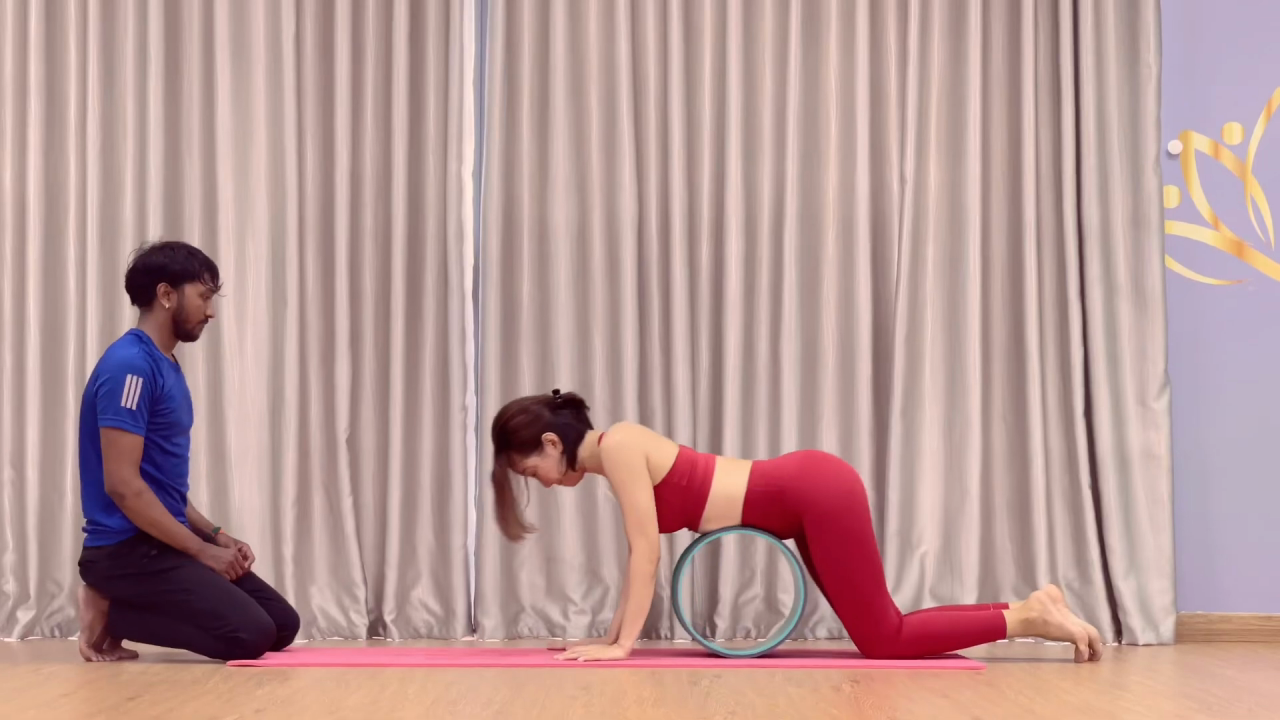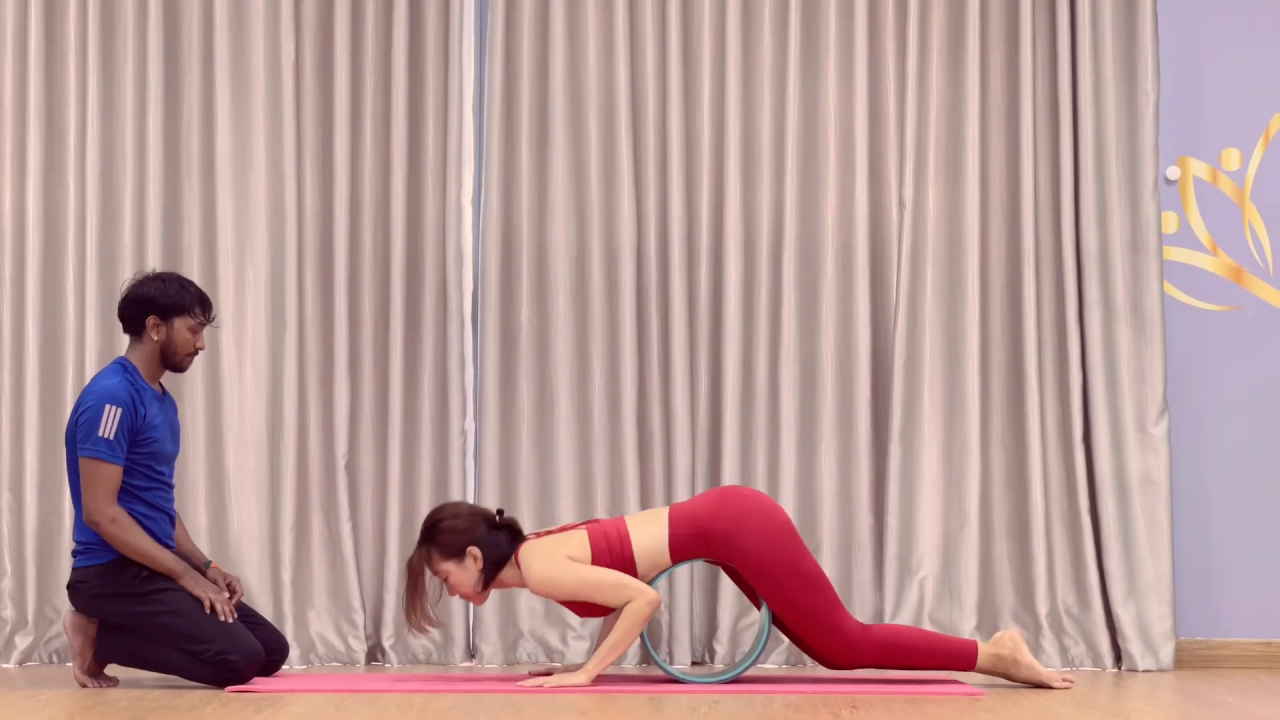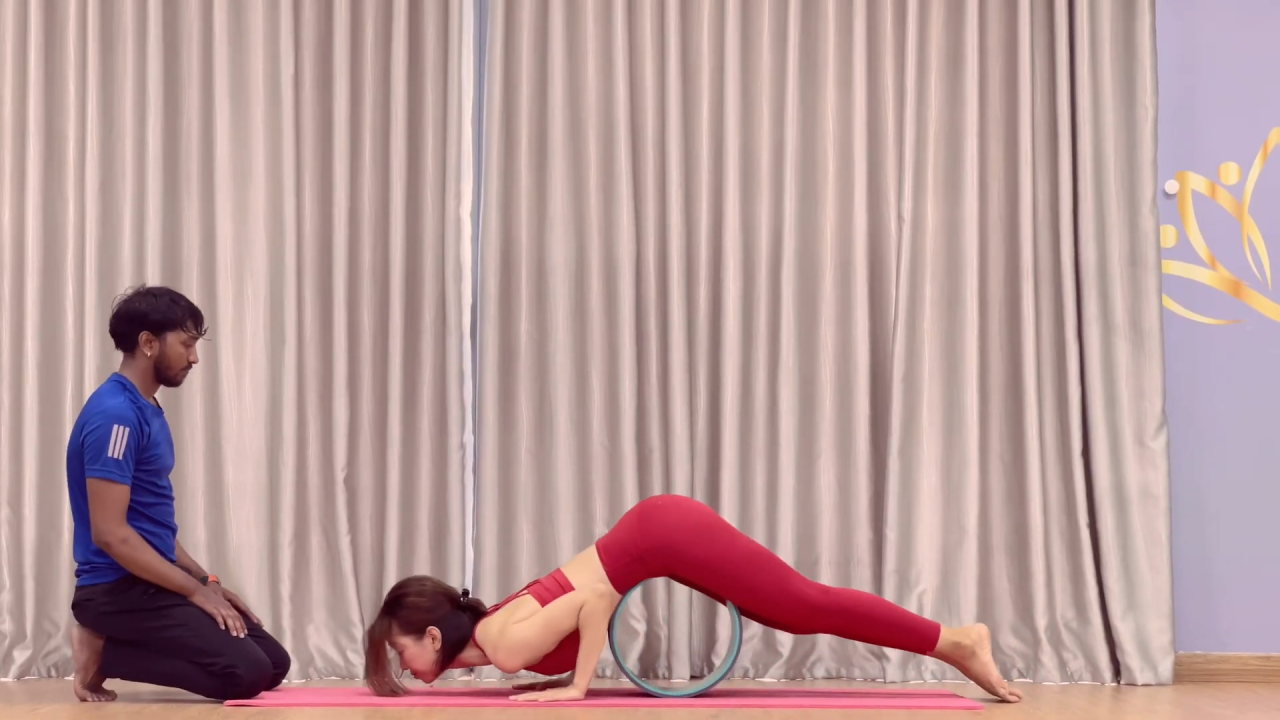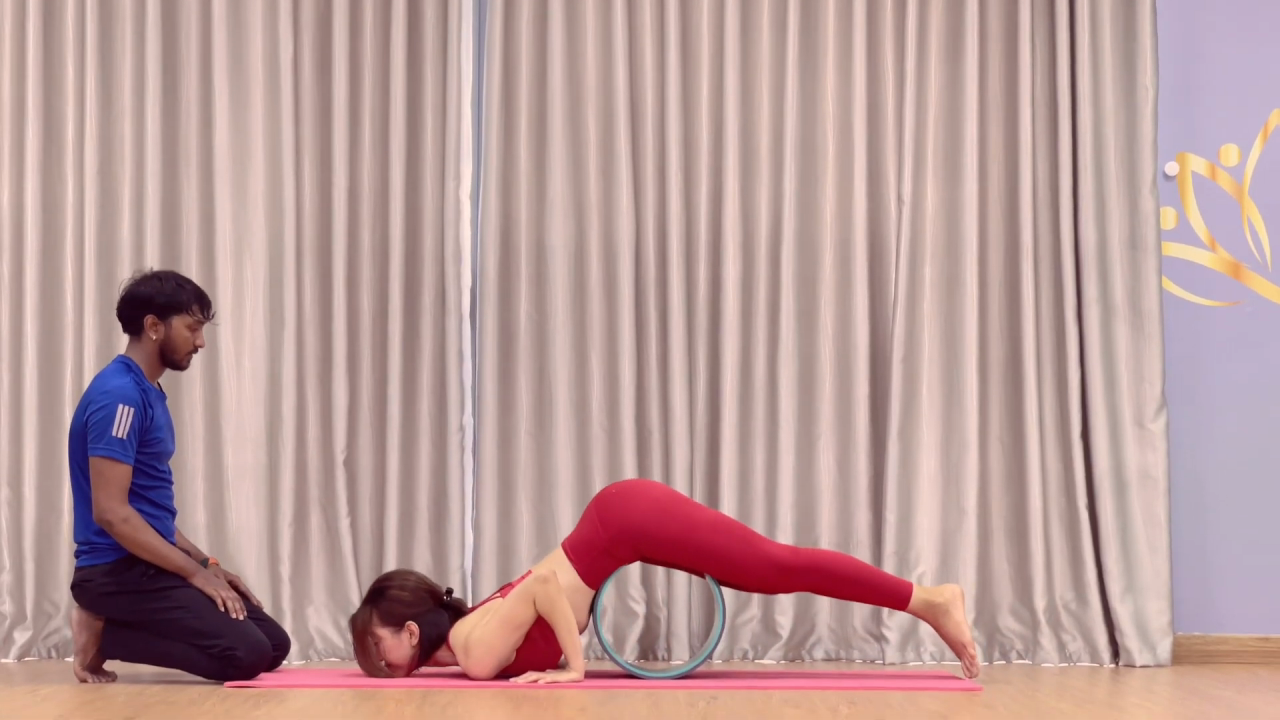
dt=1s
person 1, frame 1
left shoulder: (616, 445)
right shoulder: (617, 452)
left elbow: (647, 552)
right elbow: (643, 550)
left wrist: (623, 644)
right wrist: (613, 634)
left hip: (817, 495)
right hip: (811, 490)
left knee: (885, 641)
right knee: (884, 636)
left ankle: (1030, 617)
right ankle: (1029, 609)
person 1, frame 2
left shoulder: (538, 569)
right shoulder: (539, 549)
left elbow: (643, 599)
right elbow: (622, 590)
left wrist: (587, 673)
right wrist: (589, 663)
left hip: (737, 528)
right hip: (732, 517)
left knee: (847, 644)
right knee: (832, 649)
left ankle: (995, 654)
right ankle: (989, 650)
person 1, frame 3
left shoulder: (507, 646)
right shoulder: (494, 627)
left elbow: (592, 602)
left wrist: (578, 686)
right wrist: (563, 676)
left hip: (666, 535)
right hip: (661, 530)
left knee: (810, 605)
right knee: (802, 610)
left ankle: (955, 641)
right ankle: (952, 641)
person 1, frame 4
left shoulder: (479, 653)
right shoulder: (466, 636)
left elbow: (543, 580)
left wrist: (574, 665)
right wrist: (559, 653)
left hip: (630, 518)
right hip: (625, 517)
left knee: (780, 566)
right knee: (774, 573)
left ankle: (929, 600)
right ankle: (926, 601)
person 2, frame 1
left shoulder: (170, 369)
right shoulder: (130, 365)
right elbow: (122, 485)
left wrist: (215, 535)
right wrist: (202, 550)
left hip: (161, 541)
right hip: (127, 549)
left knee: (283, 624)
right knee: (251, 636)
left ankle: (122, 610)
right ankle: (111, 612)
person 2, frame 2
left shoulder: (163, 401)
right shoulder: (112, 396)
right elbow: (101, 513)
left wrist: (206, 567)
right wrist: (188, 575)
left hip: (150, 567)
right hip: (114, 573)
left knee: (272, 651)
right knee: (239, 659)
left ankle: (108, 632)
right ankle: (98, 636)
person 2, frame 3
left shoulder: (149, 411)
right shoulder: (115, 414)
right elbow: (110, 534)
left wrist: (208, 581)
right wrist: (196, 590)
left hip: (149, 582)
right hip: (120, 589)
left knee: (274, 663)
right knee: (246, 672)
left ankle: (109, 646)
right ankle: (103, 654)
person 2, frame 4
left shoulder: (148, 393)
right shoulder: (119, 394)
right elbow: (112, 513)
left wrist: (207, 563)
right wrist: (196, 572)
left hip: (147, 564)
right hip: (119, 570)
left knee: (274, 644)
right knee: (247, 654)
left ankle: (109, 626)
right ankle: (102, 634)
